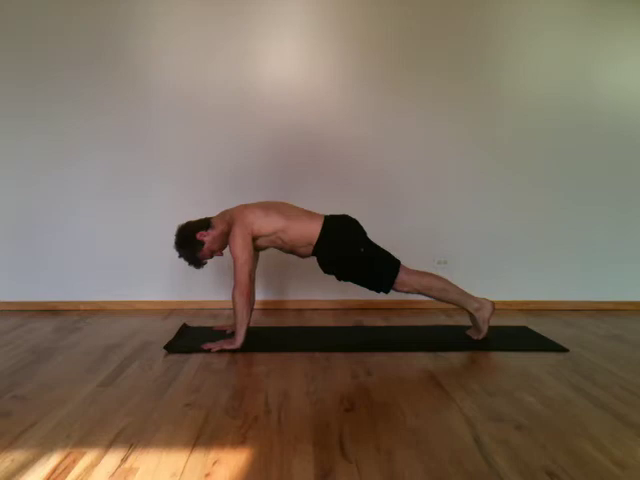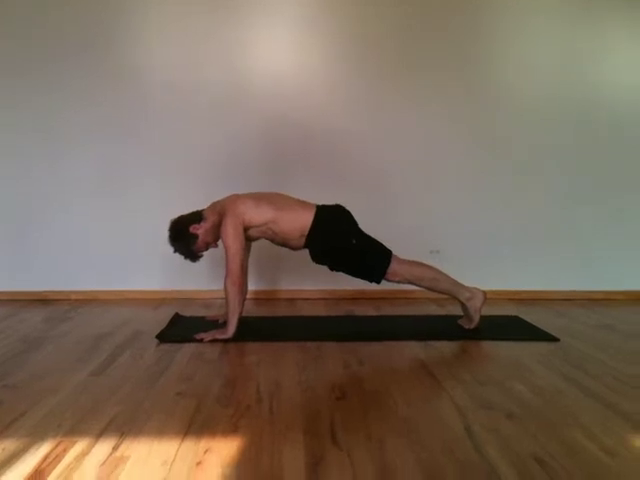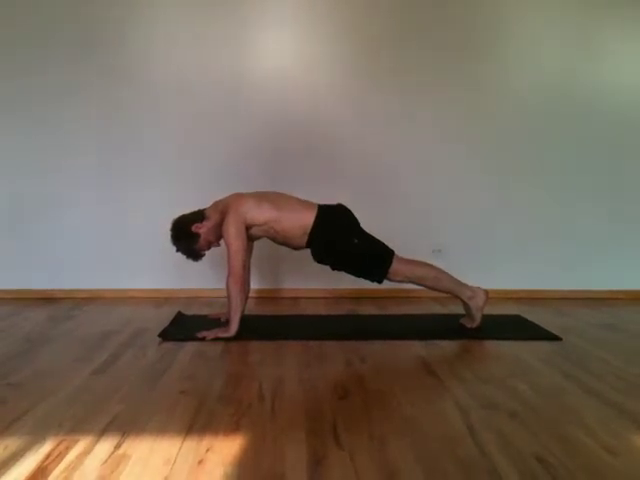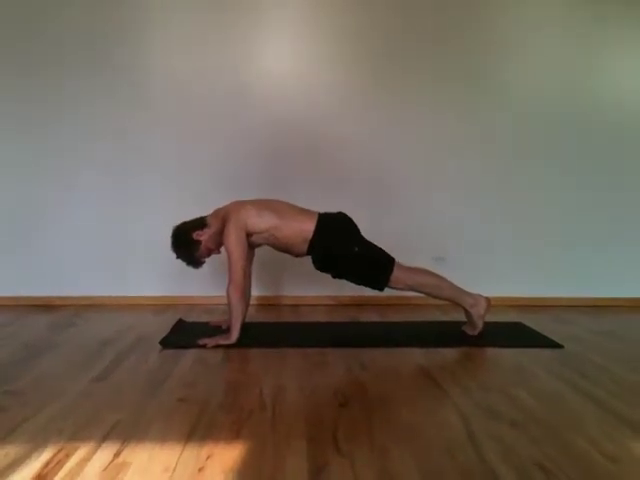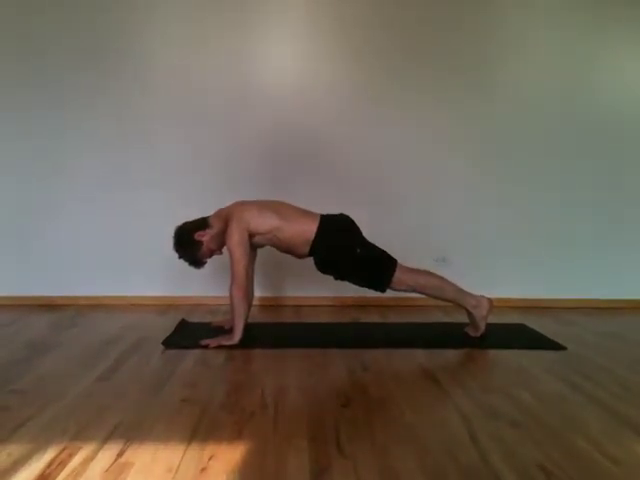
dt=1s
person 1, frame 1
left shoulder: (237, 230)
right shoulder: (241, 221)
left elbow: (242, 287)
right elbow: (249, 281)
left wrist: (237, 338)
right wrist: (241, 324)
left hip: (336, 240)
right hip: (334, 235)
left knee: (402, 280)
right knee: (401, 278)
left ankle: (476, 305)
right ankle: (475, 306)
person 1, frame 2
left shoulder: (228, 220)
right shoulder: (233, 213)
left elbow: (234, 277)
right elbow: (242, 271)
left wrist: (229, 327)
right wrist: (234, 313)
left hip: (328, 230)
right hip: (325, 225)
left knee: (395, 270)
right knee: (394, 269)
left ankle: (467, 294)
right ankle: (466, 296)
person 1, frame 3
left shoulder: (230, 219)
right shoulder: (235, 212)
left elbow: (236, 276)
right elbow: (244, 270)
left wrist: (232, 326)
right wrist: (235, 311)
left hip: (329, 231)
right hip: (327, 224)
left knee: (396, 270)
right knee: (396, 269)
left ankle: (469, 294)
right ankle: (468, 295)
person 1, frame 4
left shoulder: (231, 226)
right shoulder: (236, 219)
left elbow: (236, 283)
right elbow: (245, 276)
left wrist: (232, 333)
right wrist: (235, 318)
left hip: (331, 239)
right hip: (328, 233)
left knee: (398, 277)
right knee: (398, 275)
left ankle: (470, 301)
right ankle: (470, 302)
person 1, frame 5
left shoulder: (234, 227)
right shoulder: (239, 219)
left elbow: (239, 283)
right elbow: (247, 277)
left wrist: (235, 333)
right wrist: (238, 318)
left hip: (333, 240)
right hip: (330, 235)
left knee: (400, 279)
right knee: (400, 276)
left ankle: (472, 302)
right ankle: (471, 303)
